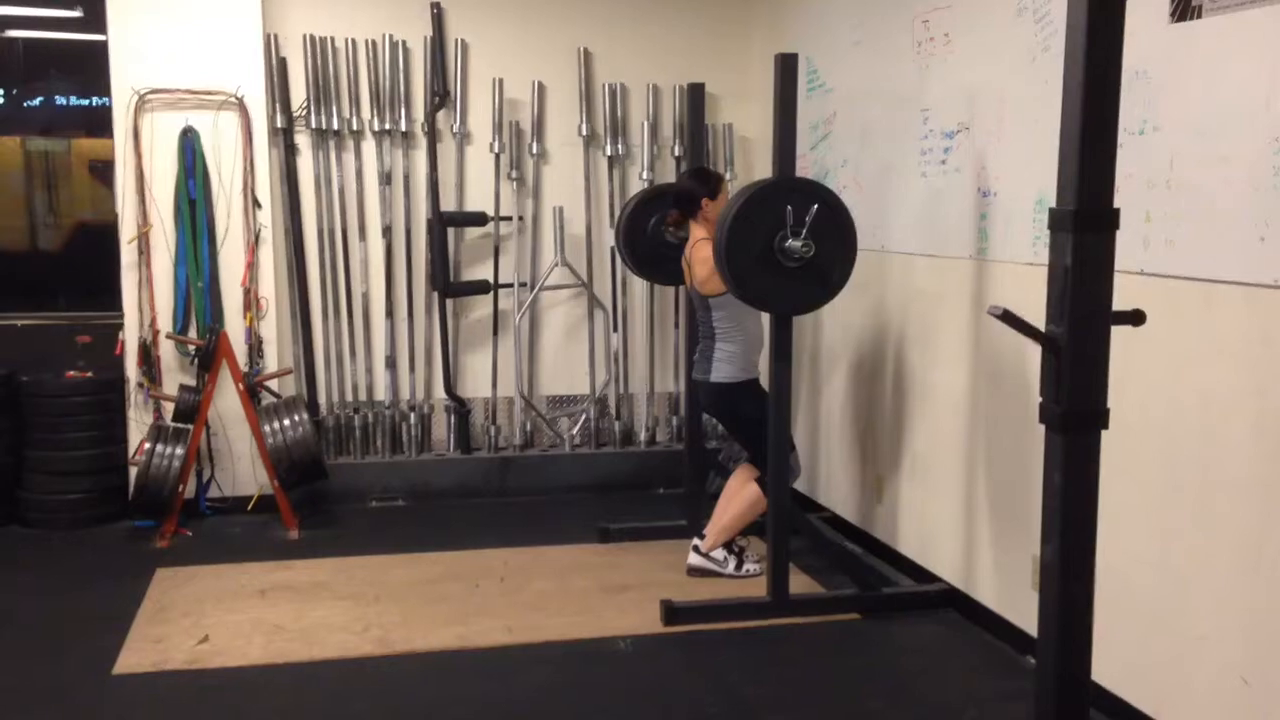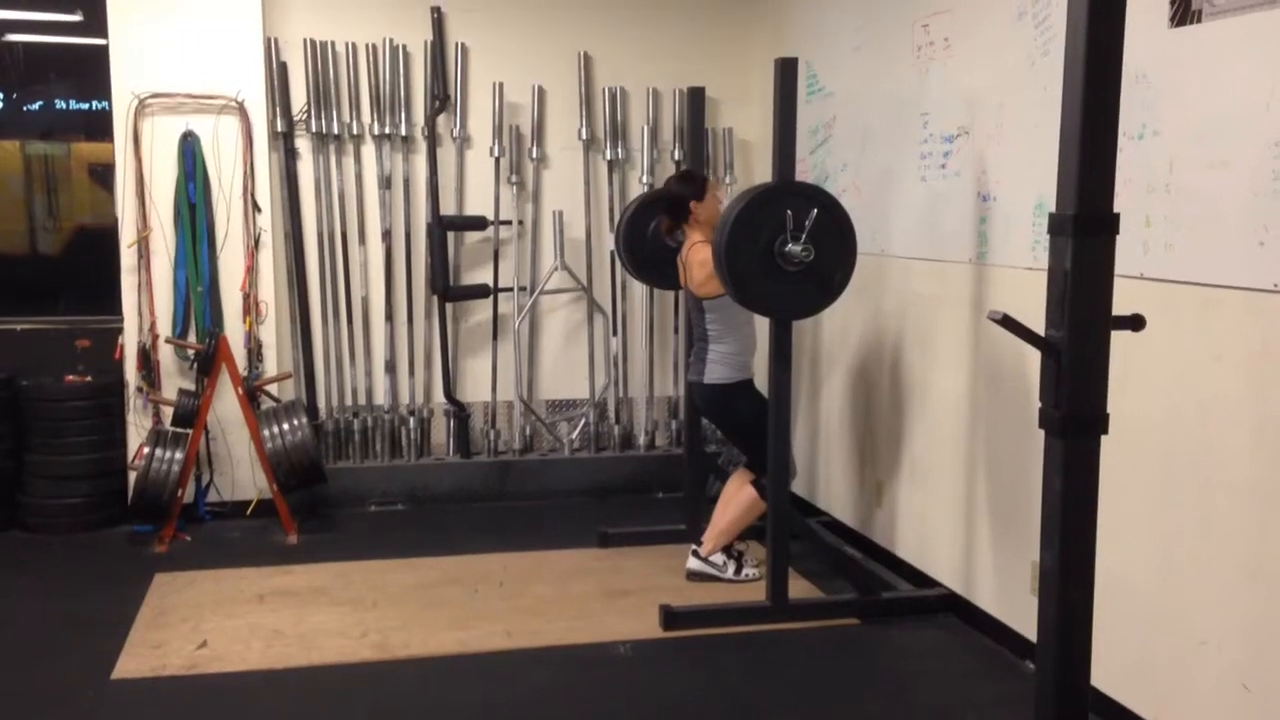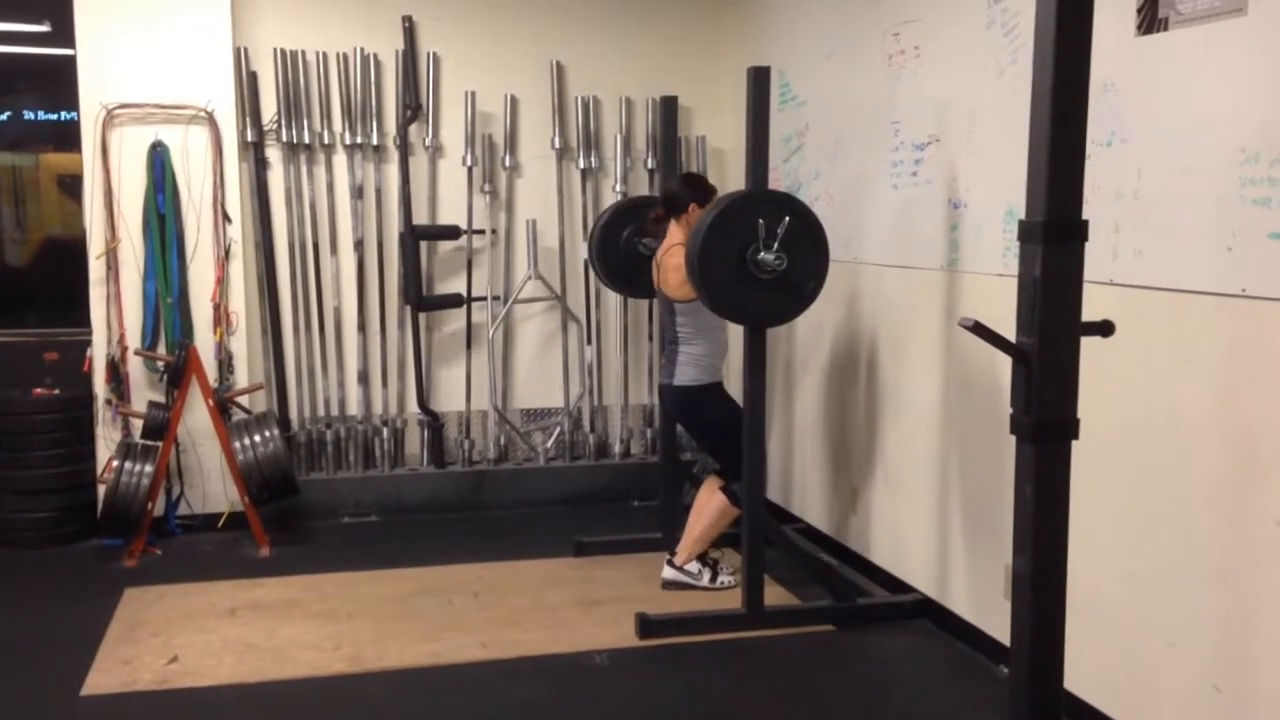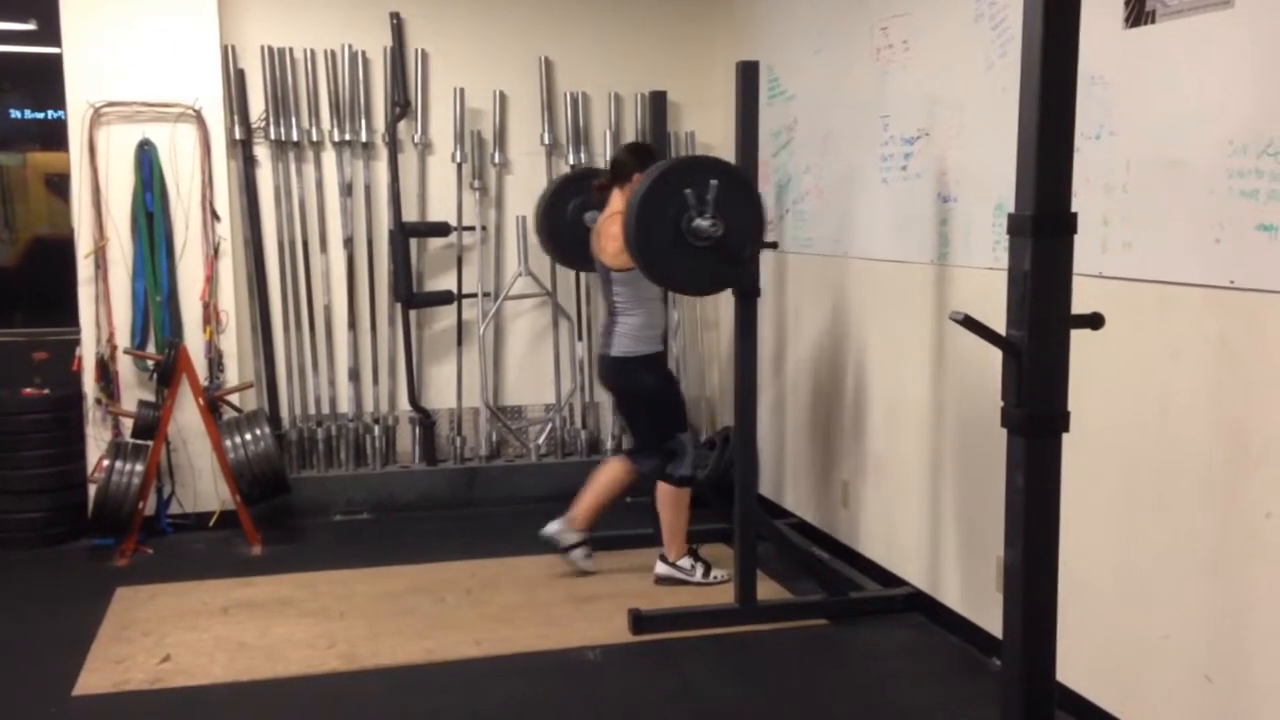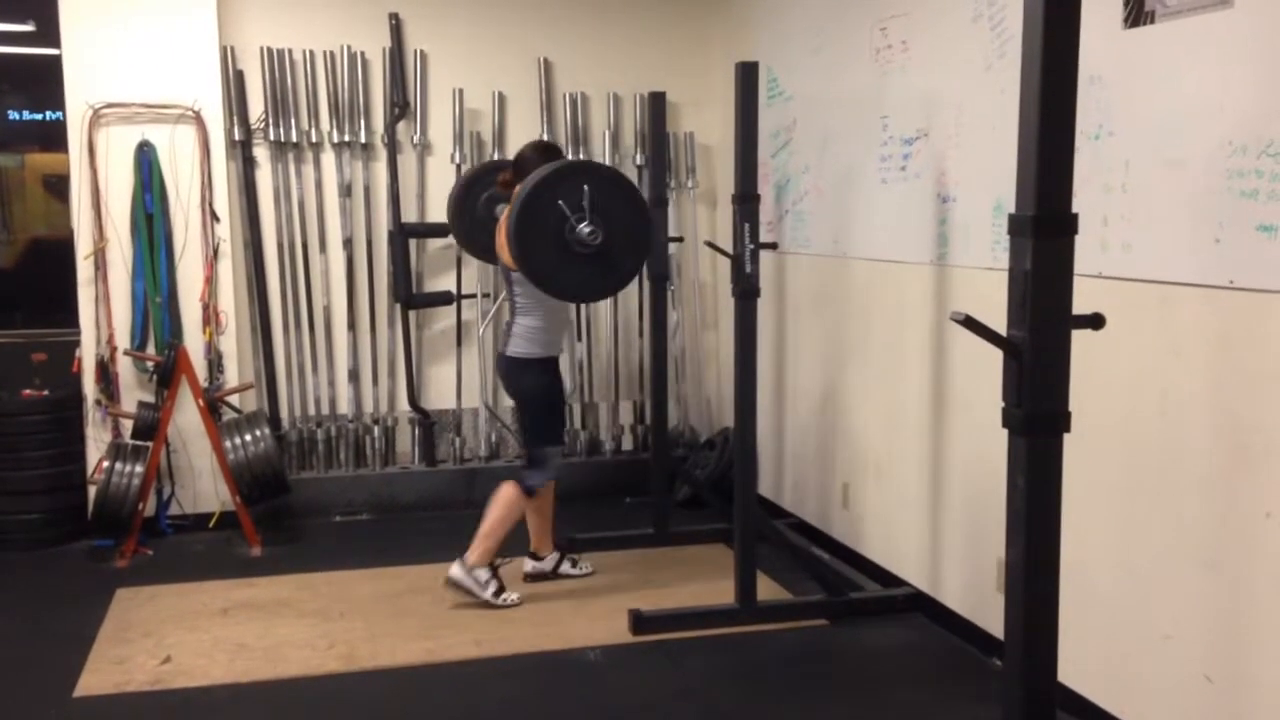
dt=0.7s
person 1, frame 1
left shoulder: (695, 249)
right shoulder: (710, 255)
left hip: (718, 375)
right hip: (729, 381)
left knee: (763, 457)
left ankle: (714, 537)
right ankle: (710, 549)
person 1, frame 2
left shoulder: (692, 252)
right shoulder: (707, 257)
left hip: (711, 378)
right hip: (725, 383)
left knee: (760, 461)
left ankle: (714, 541)
right ankle: (708, 554)
person 1, frame 3
left shoulder: (666, 254)
right shoulder: (682, 261)
left hip: (682, 383)
right hip: (695, 387)
left knee: (732, 467)
right knee: (746, 475)
left ankle: (691, 551)
right ankle: (683, 562)
person 1, frame 4
left shoulder: (605, 224)
right shoulder: (623, 230)
left hip: (618, 356)
right hip: (637, 360)
left knee: (643, 452)
right knee: (677, 452)
left ankle: (568, 528)
right ankle: (676, 560)
person 1, frame 5
left shoulder: (511, 221)
left hip: (522, 355)
right hip: (532, 359)
left knee: (540, 460)
right knee: (537, 468)
left ankle: (543, 556)
right ankle: (472, 564)
